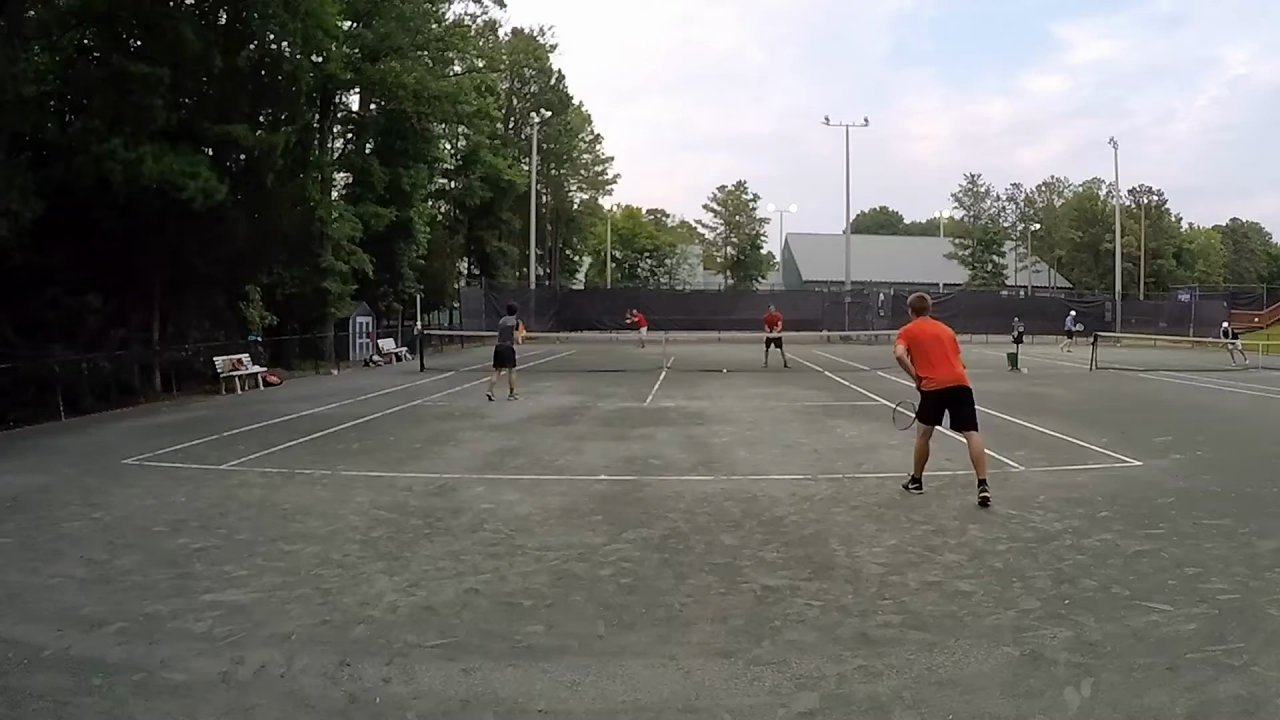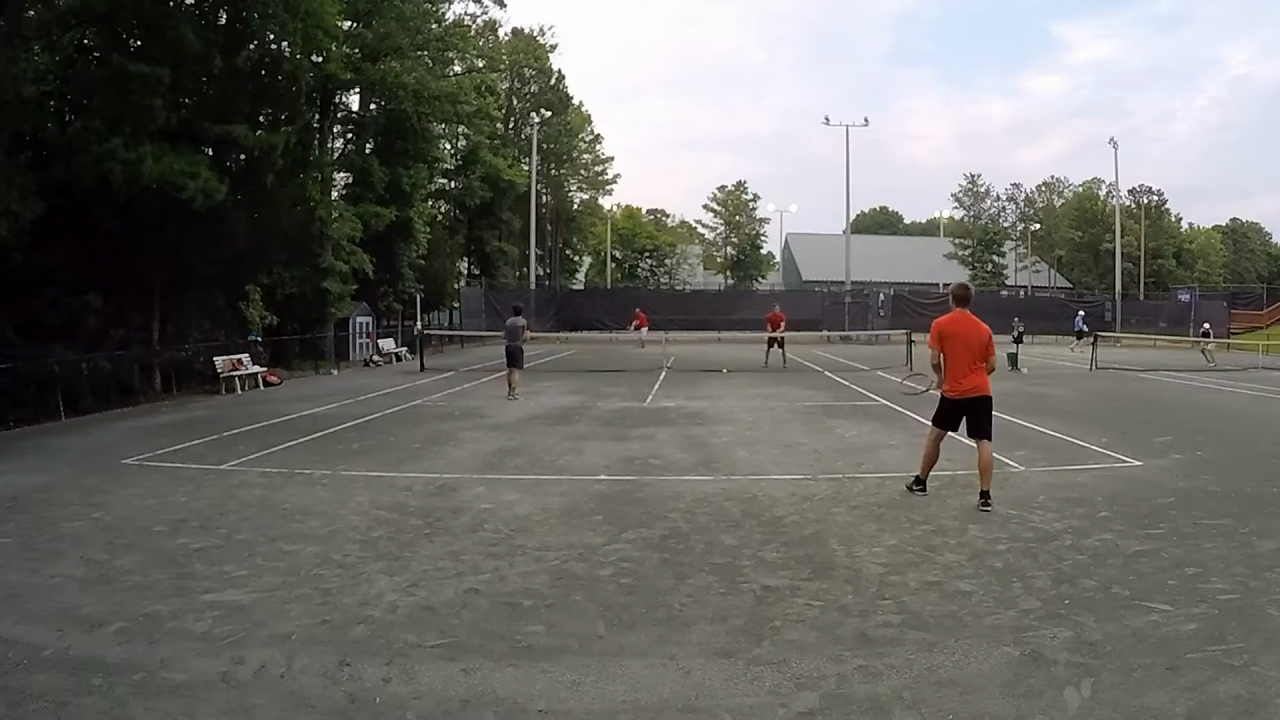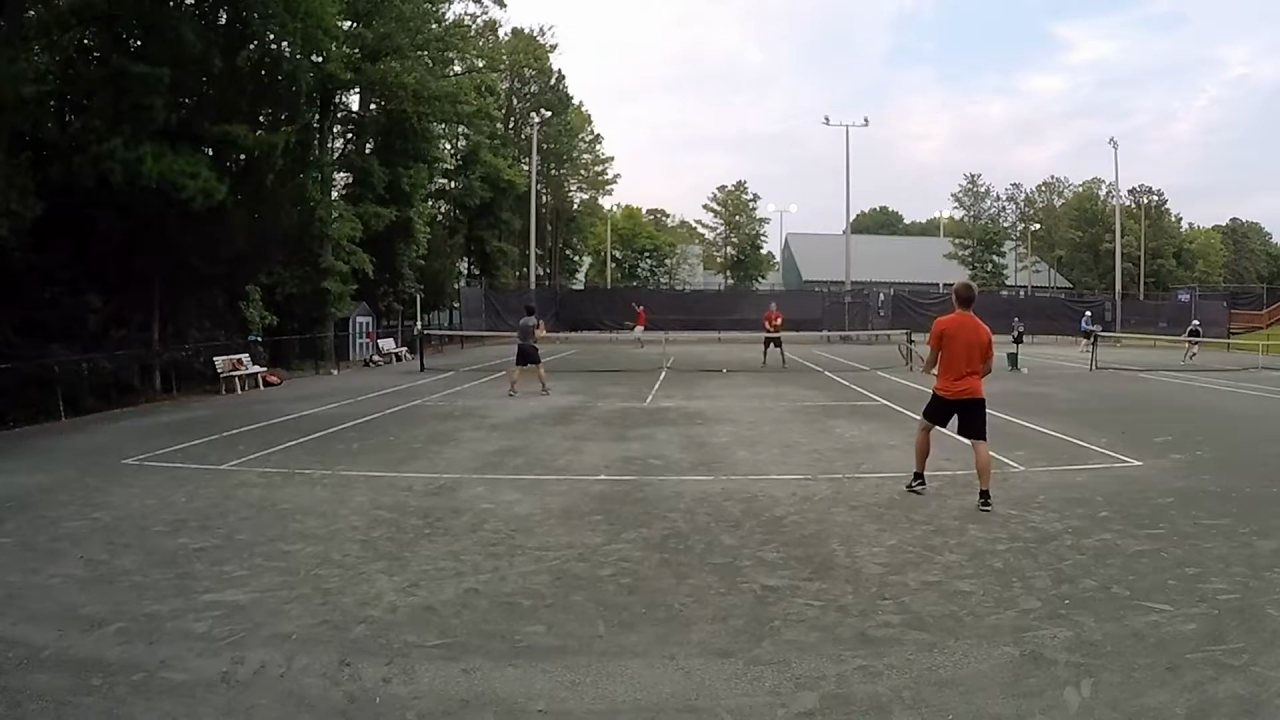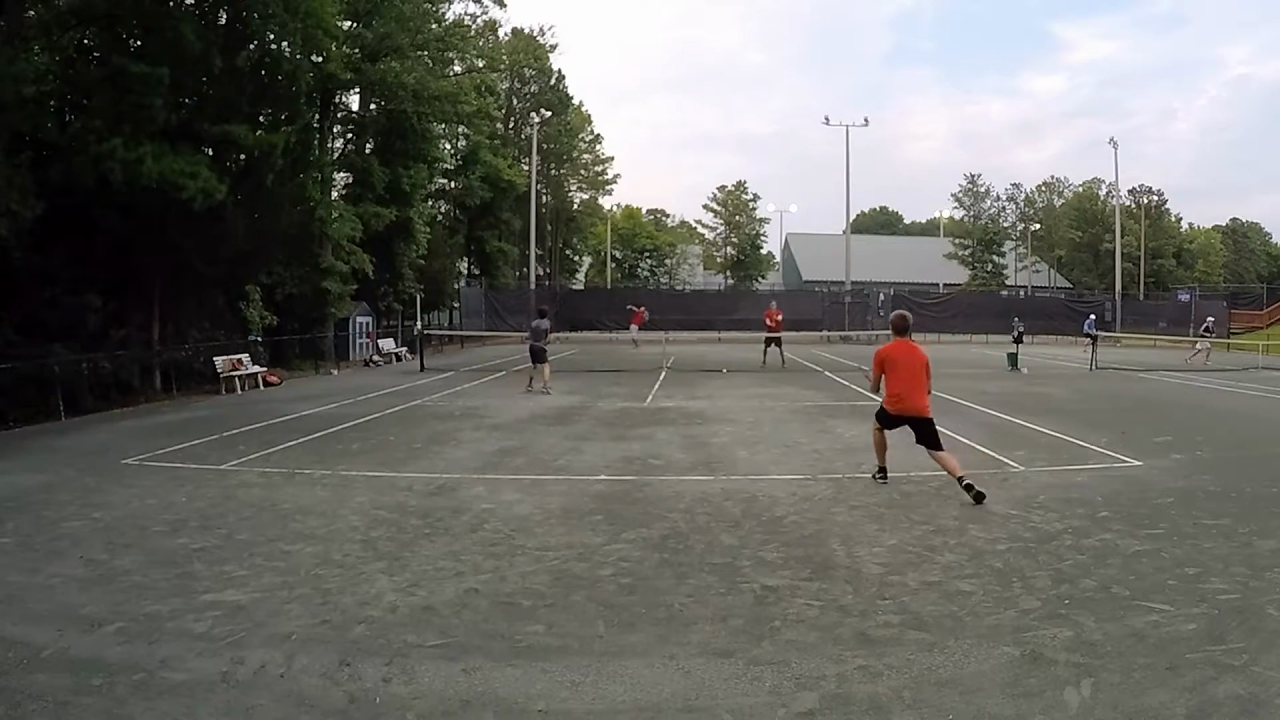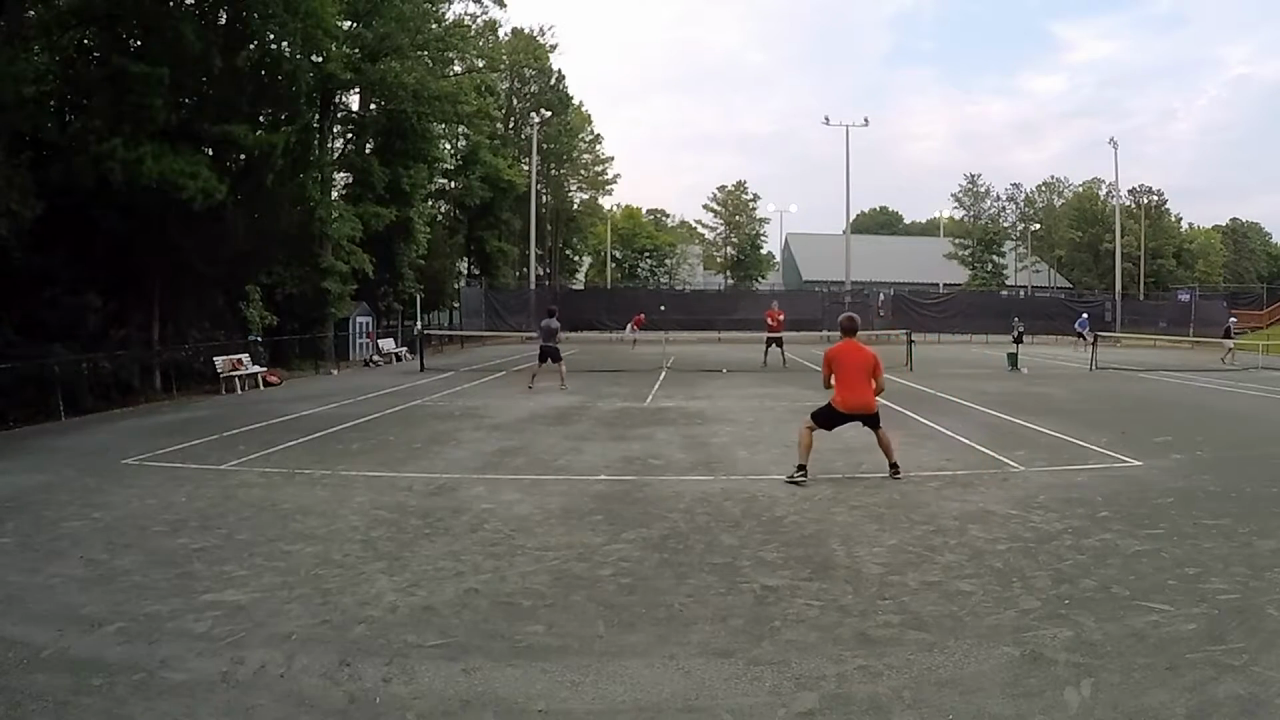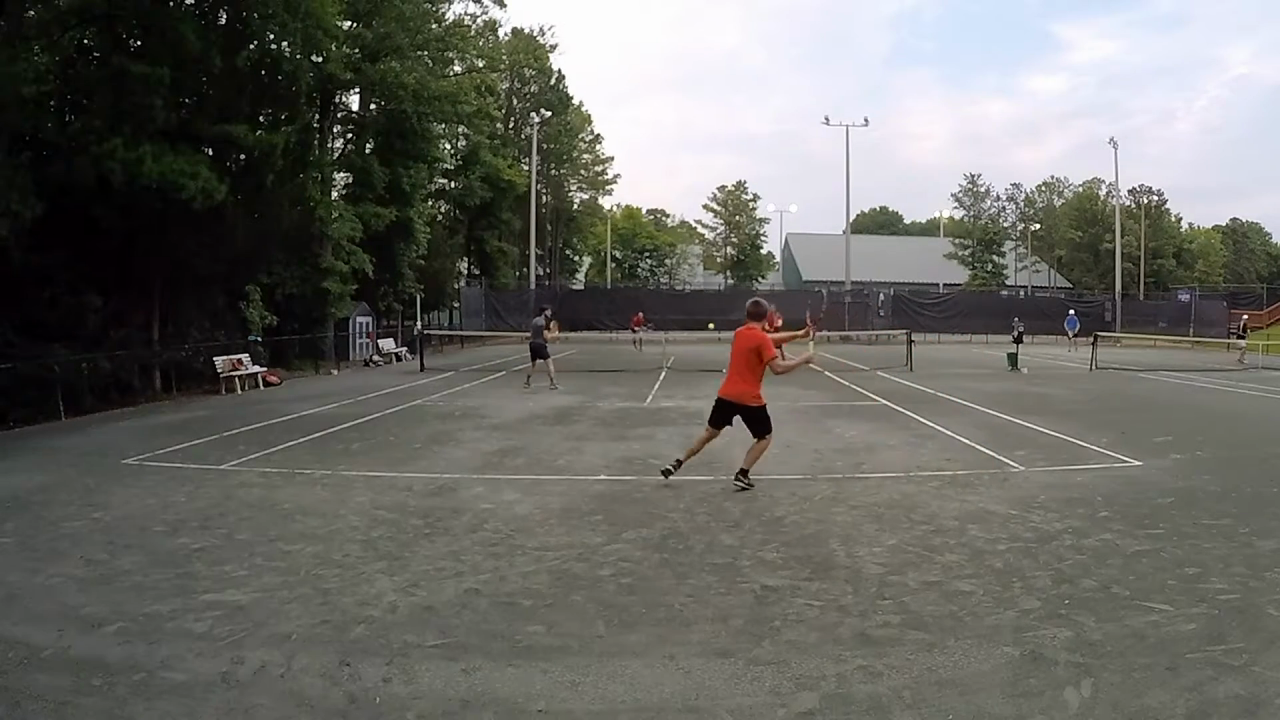
dt=0.5s
person 1, frame 1
left shoulder: (908, 331)
right shoulder: (946, 329)
left elbow: (900, 354)
left wrist: (916, 377)
left hip: (933, 387)
right hip: (960, 384)
left knee: (923, 434)
right knee: (971, 434)
left ankle: (916, 481)
right ankle: (983, 485)
person 1, frame 2
left shoulder: (941, 324)
right shoulder: (984, 328)
left elbow: (935, 360)
right elbow: (992, 365)
left wrist: (941, 379)
left hip: (954, 393)
right hip: (981, 392)
left knee: (935, 437)
right knee: (984, 443)
left ankle: (920, 482)
right ankle: (985, 495)
person 1, frame 3
left shoulder: (942, 324)
right shoulder: (984, 330)
left elbow: (931, 361)
right elbow: (988, 368)
left wrist: (927, 368)
left hip: (946, 392)
right hip: (974, 394)
left knee: (924, 428)
right knee: (980, 443)
left ankle: (918, 478)
right ankle: (985, 495)
person 1, frame 4
left shoulder: (883, 352)
right shoulder: (921, 353)
left elbow: (874, 388)
right elbow: (928, 389)
left wrist: (874, 383)
left hip: (894, 407)
right hip: (921, 409)
left knee: (878, 427)
right knee: (938, 452)
left ankle: (881, 471)
right ankle: (964, 481)
person 1, frame 5
left shoulder: (831, 352)
right shoulder: (871, 354)
left elbow: (826, 384)
right elbow: (881, 387)
left hip: (841, 406)
right hip: (868, 406)
left knee: (807, 427)
right knee: (878, 430)
left ankle: (801, 469)
right ankle: (894, 467)
person 1, frame 6
left shoulder: (740, 333)
right shoulder: (762, 339)
right elbow: (778, 369)
left wrist: (799, 334)
right wrist: (803, 360)
left hip: (726, 395)
right hip: (749, 399)
left knee: (710, 433)
right knee: (765, 437)
left ankle: (677, 464)
right ankle: (742, 475)
